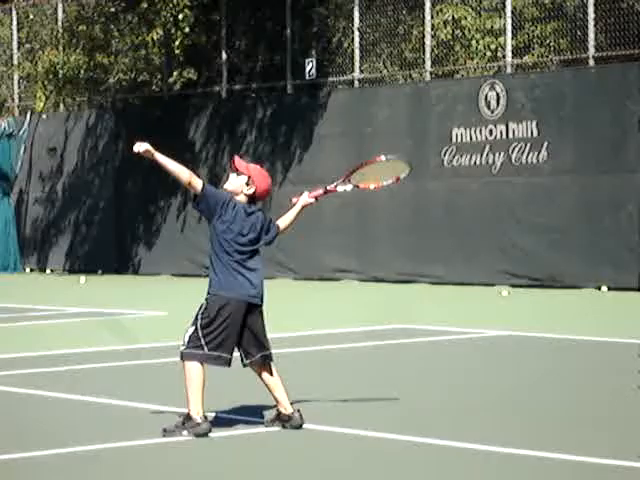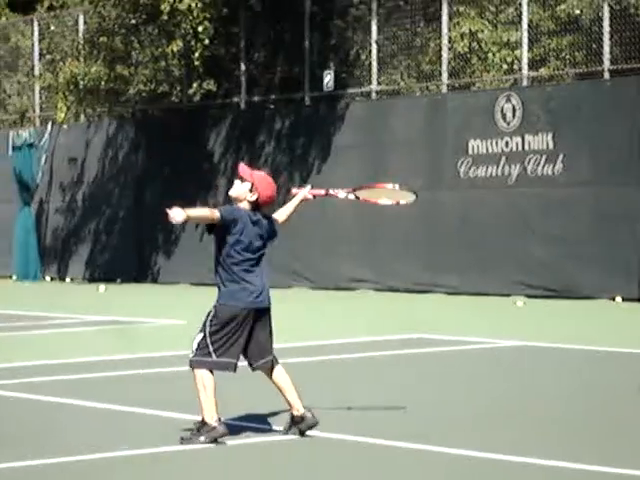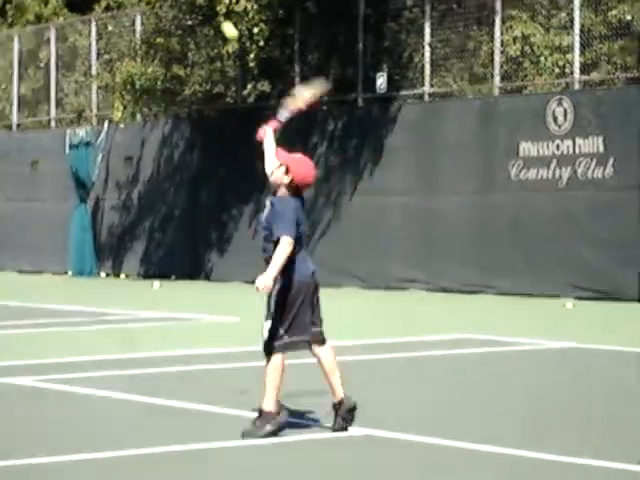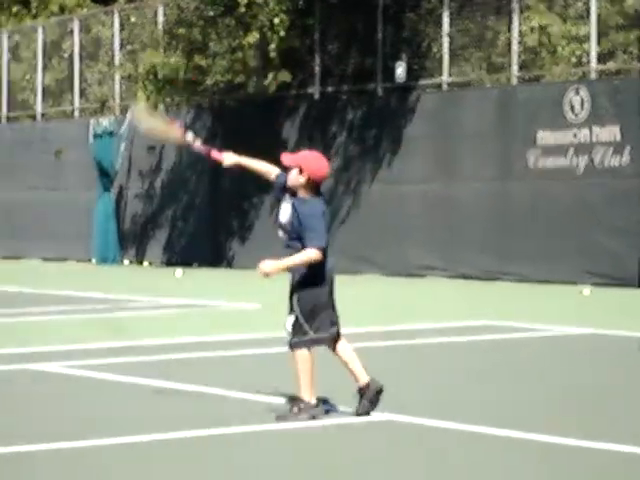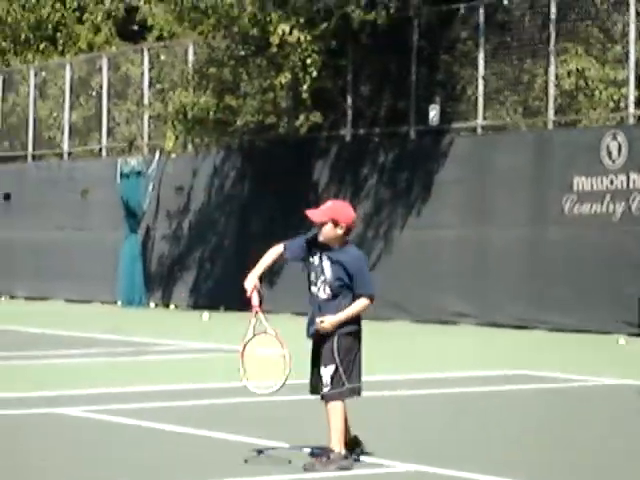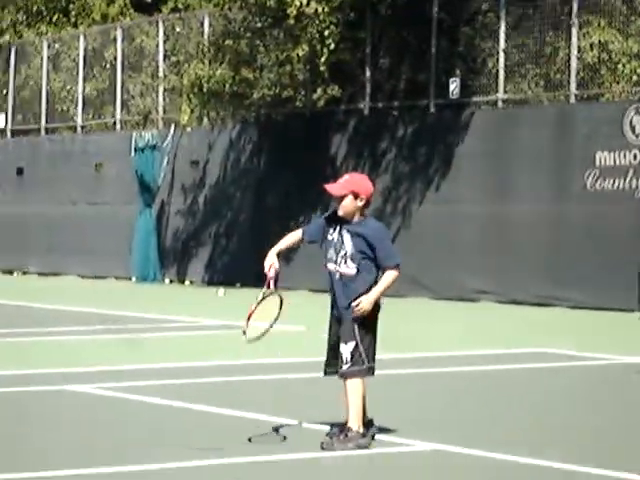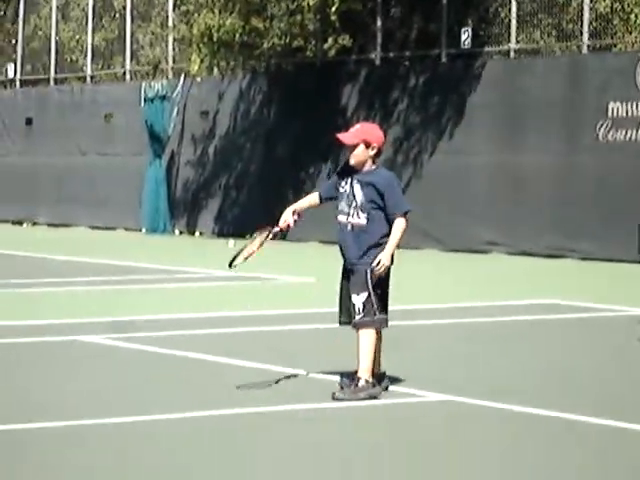
dt=0.2s
person 1, frame 1
left shoulder: (223, 204)
right shoulder: (259, 218)
left elbow: (190, 179)
right elbow: (277, 228)
left wrist: (154, 153)
right wrist: (299, 207)
left hip: (224, 296)
right hip: (251, 297)
left knee: (192, 351)
right knee: (259, 356)
left ankle: (195, 418)
right ankle: (287, 411)
person 1, frame 2
left shoulder: (233, 215)
right shoulder: (262, 222)
left elbow: (212, 214)
right elbow: (276, 219)
left wrist: (185, 214)
right wrist: (297, 200)
left hip: (233, 303)
right hip: (259, 302)
left knee: (202, 360)
right knee: (267, 361)
left ankle: (210, 424)
right ankle: (301, 415)
person 1, frame 3
left shoulder: (285, 207)
right shoulder: (287, 196)
left elbow: (286, 243)
right elbow: (271, 167)
left wrist: (270, 274)
right wrist: (268, 137)
left hip: (289, 282)
right hip: (304, 280)
left knee: (274, 345)
right knee: (314, 340)
left ankle: (269, 412)
right ankle: (340, 401)
person 1, frame 4
left shoulder: (315, 208)
right shoulder: (291, 186)
left elbow: (316, 252)
right elbow: (271, 171)
left wrist: (278, 265)
right wrist: (239, 159)
left hip: (309, 280)
right hip: (312, 279)
left knee: (300, 339)
right knee: (329, 335)
left ankle: (308, 402)
right ankle: (366, 384)
person 1, frame 5
left shoulder: (354, 259)
right shoulder: (312, 243)
left elbow: (366, 298)
right elbow: (280, 249)
left wrist: (337, 319)
right wrist: (255, 274)
left hip: (341, 332)
right hip: (320, 331)
left knee: (333, 390)
right knee: (327, 390)
left ankle: (338, 453)
right ankle: (348, 441)
person 1, frame 6
left shoulder: (375, 231)
right shoulder: (331, 221)
left elbow: (392, 269)
right elbow: (301, 234)
left wrist: (372, 296)
right wrist: (275, 251)
left hip: (359, 311)
right hip: (339, 309)
left knee: (354, 368)
right knee: (348, 368)
left ankle: (355, 431)
right ankle: (362, 422)
person 1, frame 7
left shoulder: (384, 179)
right shoulder: (346, 174)
left elbow: (400, 218)
right elbow: (321, 195)
left wrist: (389, 250)
right wrist: (292, 209)
left hip: (371, 262)
right hip: (353, 261)
left knee: (367, 319)
right knee: (365, 320)
left ankle: (365, 382)
right ankle: (374, 375)
